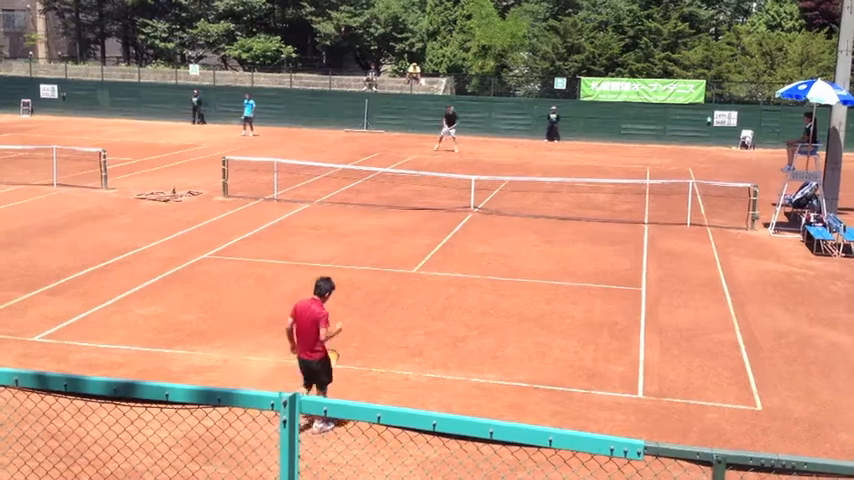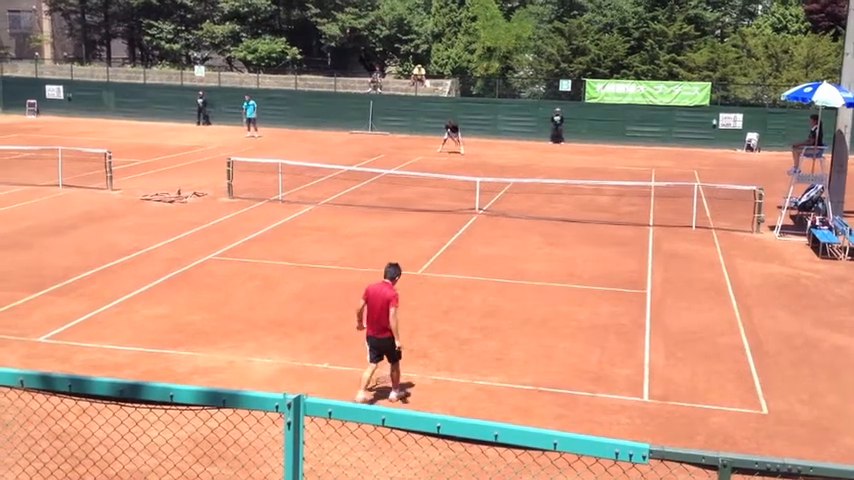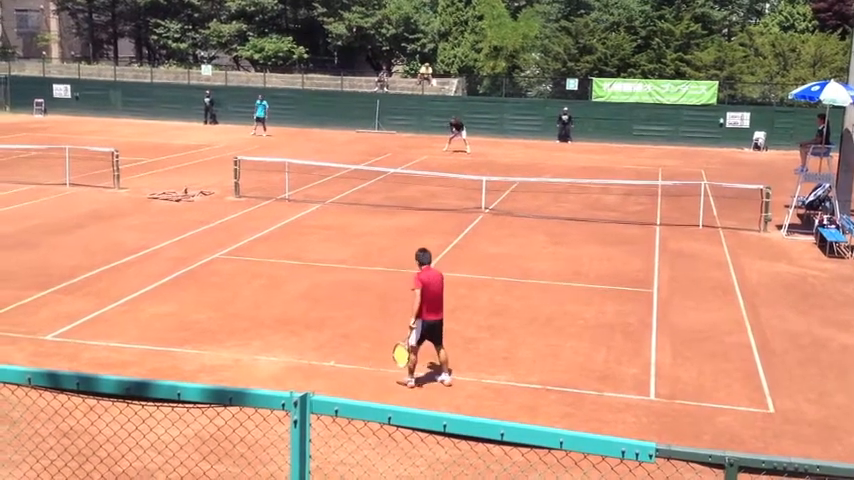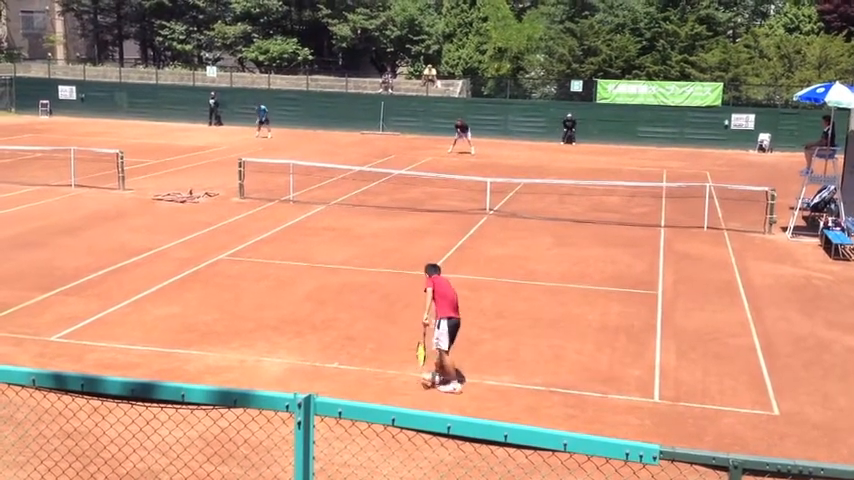
dt=1s
person 1, frame 1
left shoulder: (299, 305)
right shoulder: (321, 312)
left elbow: (288, 327)
right elbow: (323, 337)
left wrist: (292, 344)
right wrist: (336, 330)
left hip: (302, 356)
right hip: (318, 357)
left knee: (307, 386)
right knee: (321, 390)
right ankle: (319, 423)
person 1, frame 2
left shoulder: (370, 288)
right shoulder: (392, 293)
left elbow: (360, 309)
right elbow: (392, 319)
left wrist: (359, 322)
right wrist: (397, 339)
left hip: (371, 335)
right hip: (386, 336)
left knee: (372, 364)
right knee: (394, 363)
left ankle: (362, 393)
right ankle: (395, 392)
person 1, frame 3
left shoulder: (419, 276)
right shoulder: (439, 274)
left elbow: (417, 298)
left wrist: (413, 318)
left hip: (423, 319)
right hip: (438, 318)
left knee: (413, 348)
right knee: (439, 347)
left ankle: (410, 379)
right ankle: (445, 376)
person 1, frame 4
left shoulder: (430, 280)
right shoulder: (446, 281)
left elbow: (429, 294)
left wrist: (426, 314)
left hip: (445, 318)
right hip: (456, 318)
left knee: (443, 352)
right knee: (443, 349)
left ankle: (454, 384)
right ankle: (437, 375)
